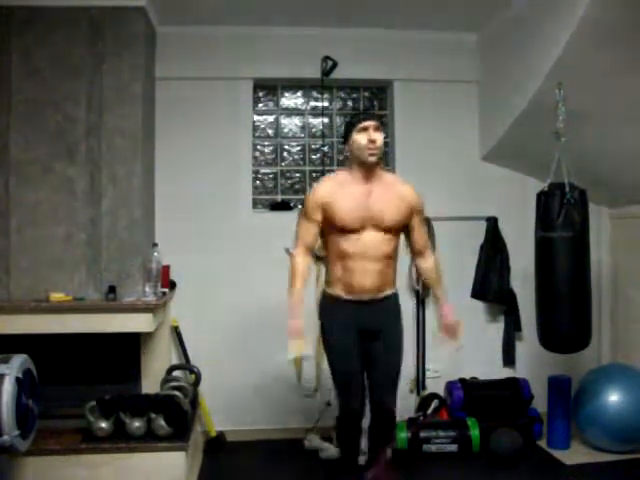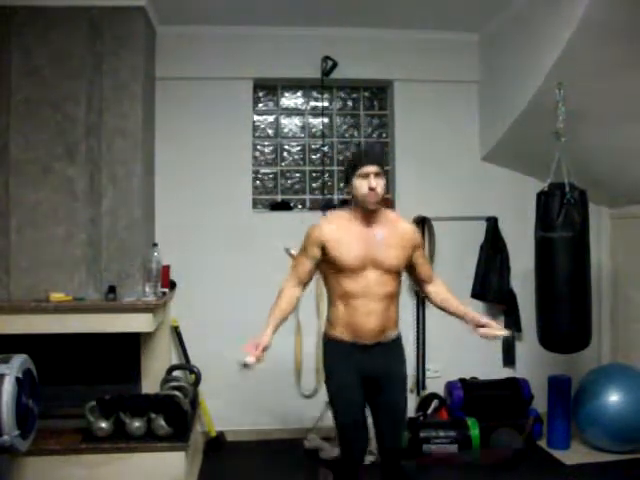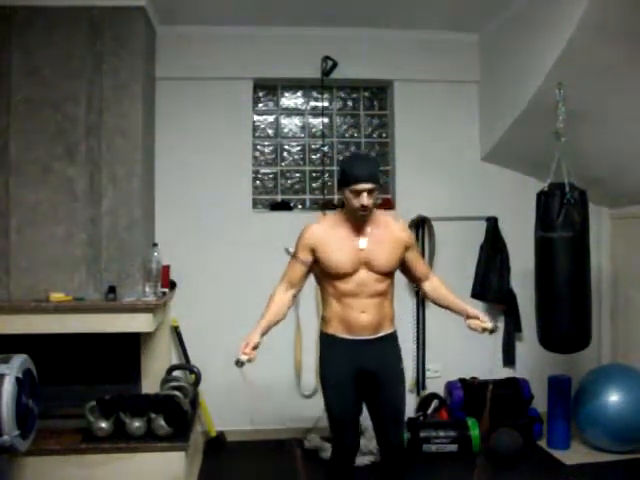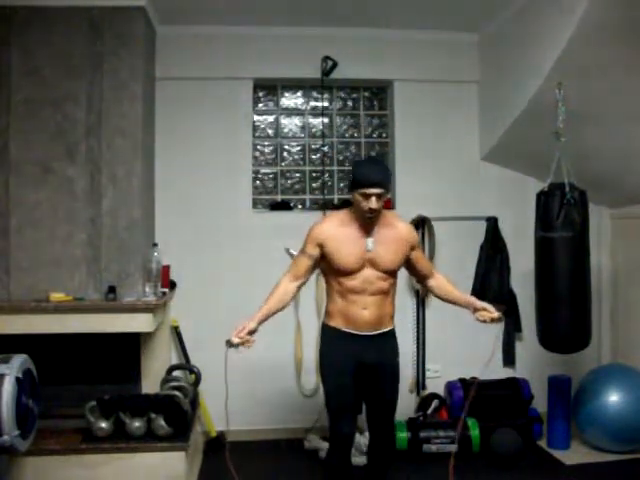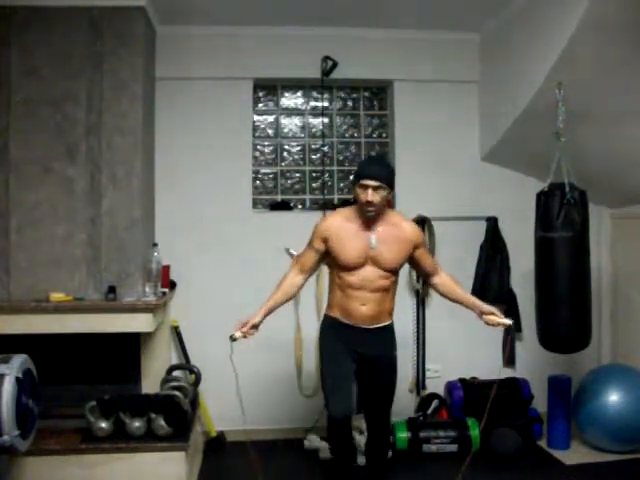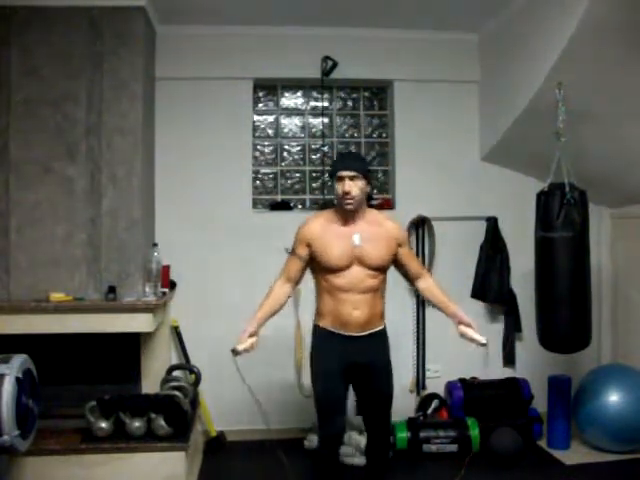
dt=0.4s
person 1, frame 1
left shoulder: (406, 194)
right shoulder: (324, 191)
left elbow: (423, 254)
right elbow: (302, 253)
left wrist: (442, 304)
right wrist: (295, 309)
left hip: (386, 309)
right hip: (339, 311)
left knee: (384, 405)
right knee: (351, 406)
person 1, frame 2
left shoulder: (407, 233)
right shoulder: (325, 230)
left elbow: (430, 285)
right elbow: (295, 285)
left wrist: (472, 318)
right wrist: (269, 332)
left hip: (389, 352)
right hip: (343, 352)
left knee: (392, 448)
right knee: (353, 448)
person 1, frame 3
left shoulder: (398, 232)
right shoulder: (316, 234)
left elbow: (426, 280)
right elbow: (287, 288)
left wrist: (467, 311)
right wrist: (258, 332)
left hip: (385, 347)
right hip: (337, 349)
left knee: (393, 441)
right knee: (345, 442)
person 1, frame 4
left shoulder: (404, 232)
right shoulder: (325, 230)
left elbow: (430, 278)
right elbow: (292, 280)
left wrist: (472, 304)
right wrist: (256, 320)
left hip: (383, 343)
right hip: (339, 342)
left knee: (383, 430)
right knee: (342, 432)
person 1, frame 5
left shoulder: (408, 232)
right shoulder: (331, 225)
left elbow: (435, 276)
right elbow: (299, 273)
left wrist: (478, 307)
right wrist: (262, 313)
left hip: (381, 336)
right hip: (337, 333)
left knee: (379, 421)
right knee: (340, 414)
person 1, frame 6
left shoulder: (391, 231)
right shoulder: (312, 229)
left elbow: (420, 278)
right elbow: (286, 283)
left wrist: (456, 314)
right wrist: (255, 324)
left hip: (374, 343)
right hip: (329, 343)
left knee: (379, 427)
right knee: (331, 431)
